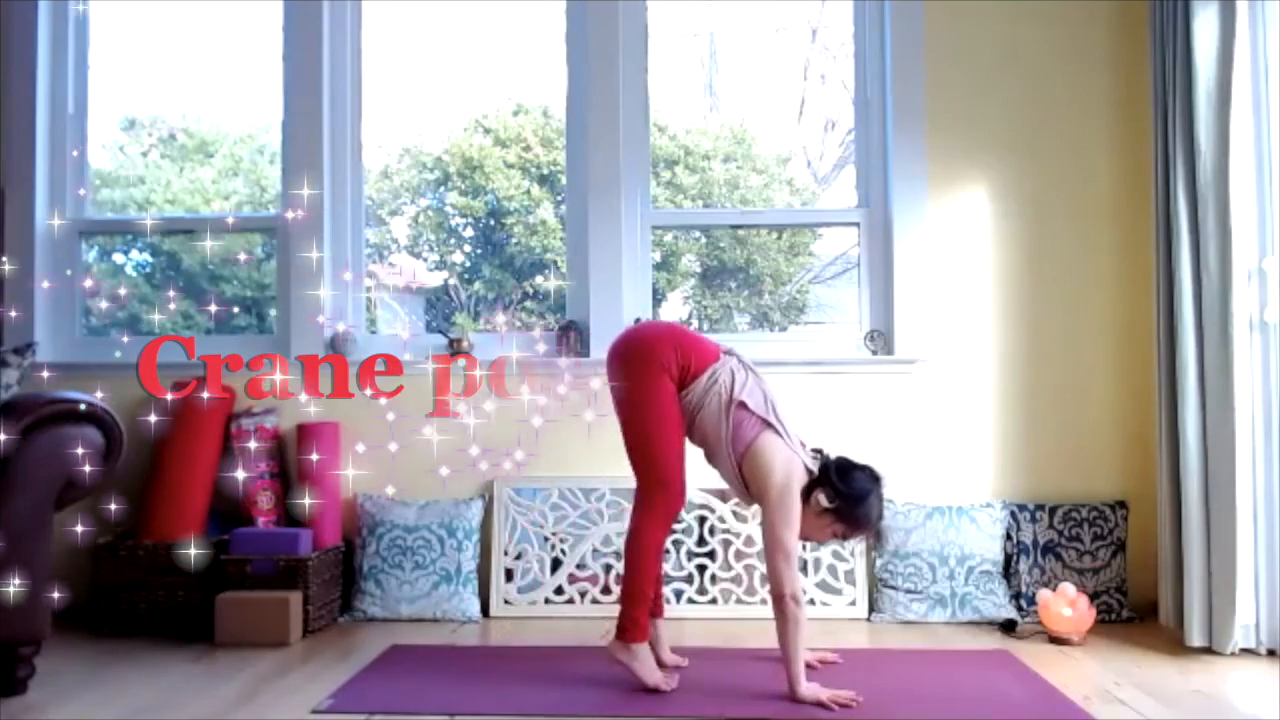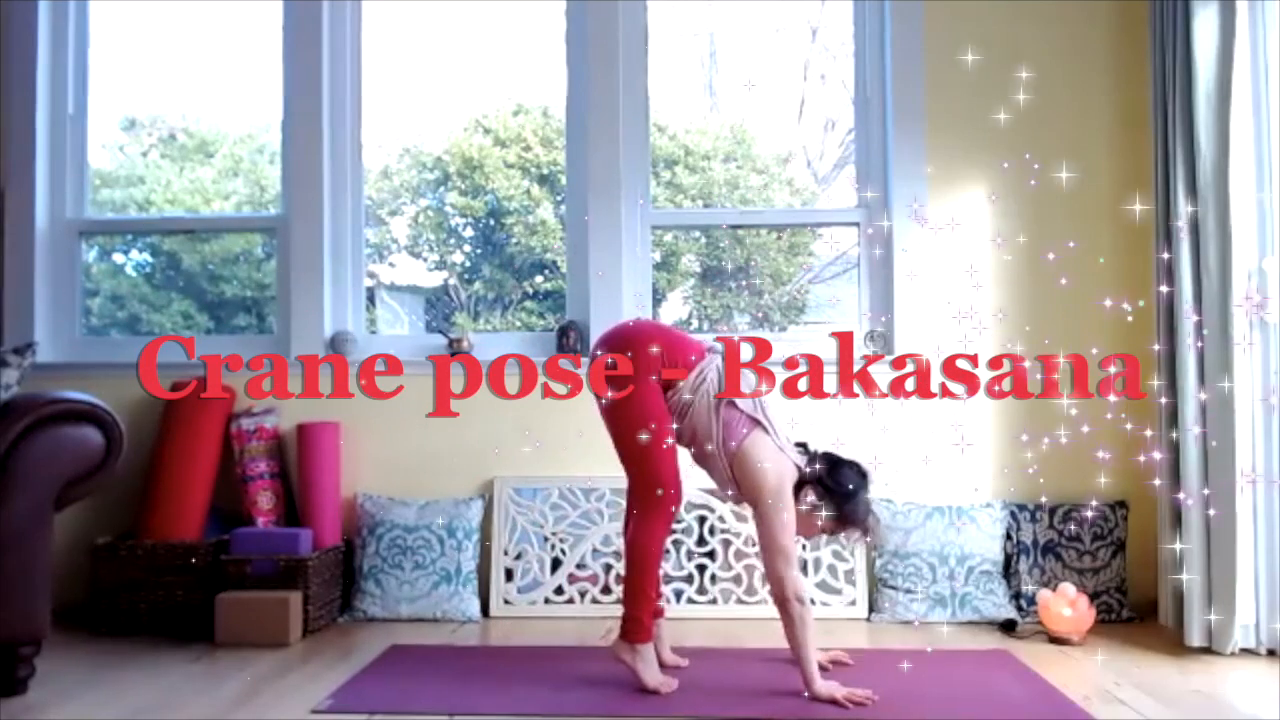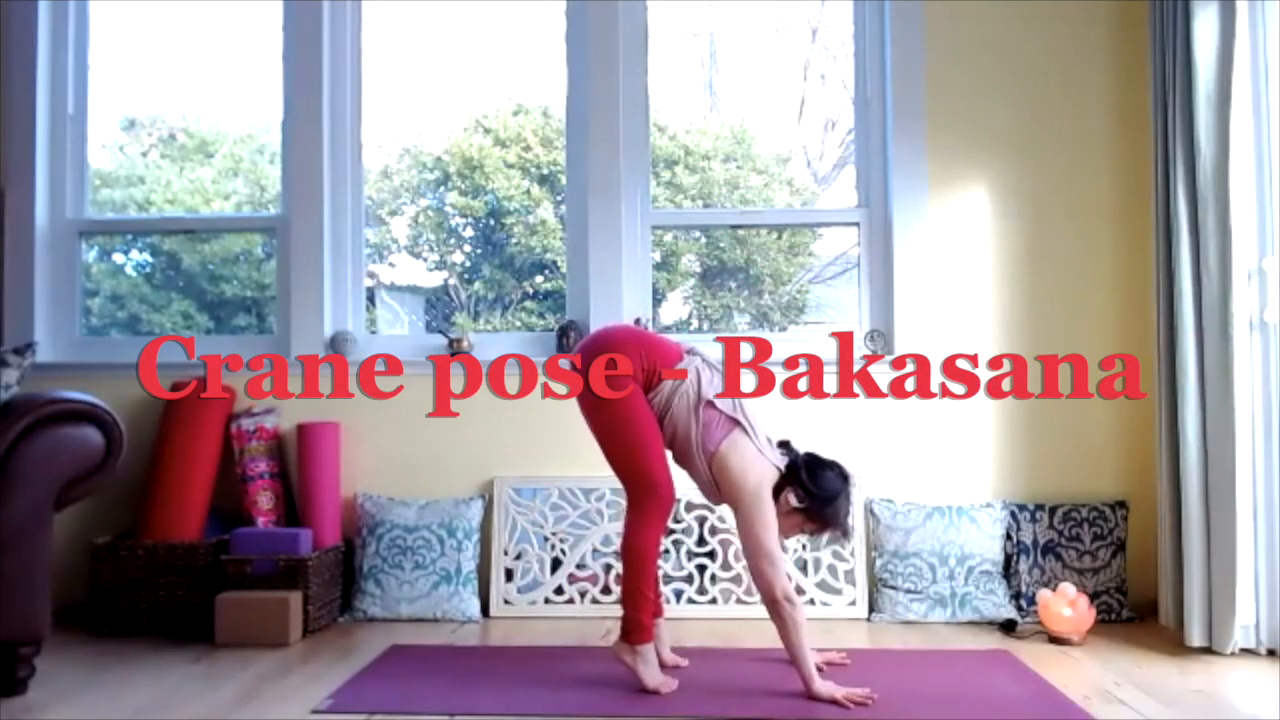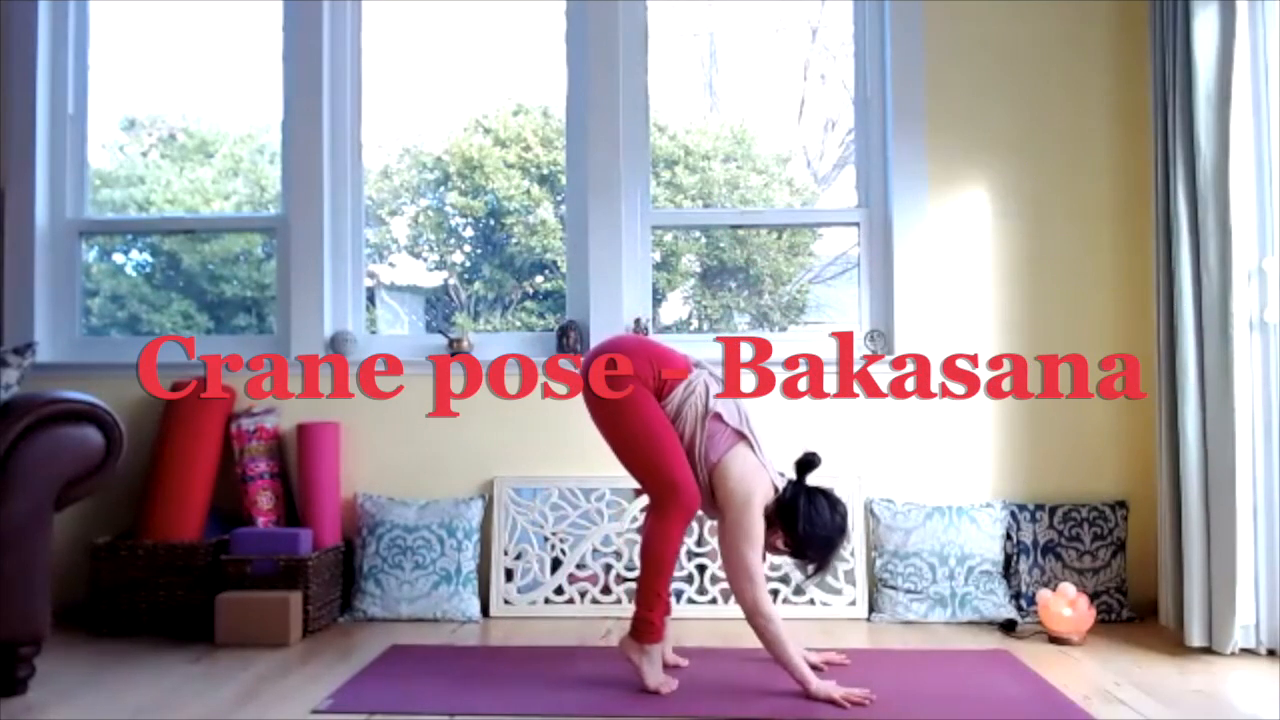
dt=1s
person 1, frame 1
left shoulder: (800, 476)
right shoulder: (785, 483)
left elbow: (784, 585)
right elbow: (787, 592)
left wrist: (795, 651)
right wrist: (799, 685)
left hip: (675, 363)
right hip: (651, 354)
left knee: (660, 503)
right knee: (662, 503)
left ankle: (650, 625)
right ankle: (631, 639)
person 1, frame 2
left shoulder: (786, 473)
right shoulder: (775, 485)
left elbow: (783, 578)
right elbow: (791, 594)
left wrist: (805, 651)
right wrist: (814, 683)
left hip: (655, 361)
right hip: (634, 356)
left knee: (652, 501)
right knee: (658, 503)
left ankle: (652, 630)
right ankle: (635, 640)
person 1, frame 3
left shoulder: (766, 474)
right shoulder: (755, 486)
left elbow: (773, 584)
right elbow: (779, 593)
left wrist: (803, 653)
right wrist: (813, 682)
left hip: (640, 366)
right hip: (614, 360)
left knee: (650, 501)
right knee: (654, 500)
left ankle: (653, 630)
right ankle: (636, 641)
person 1, frame 4
left shoulder: (763, 492)
right shoulder: (749, 500)
left elbow: (749, 586)
right elbow: (757, 606)
left wrist: (791, 652)
right wrist: (811, 683)
left hip: (646, 374)
right hip: (621, 369)
left knee: (674, 502)
right knee: (679, 501)
left ankle: (655, 634)
right ankle: (644, 639)
